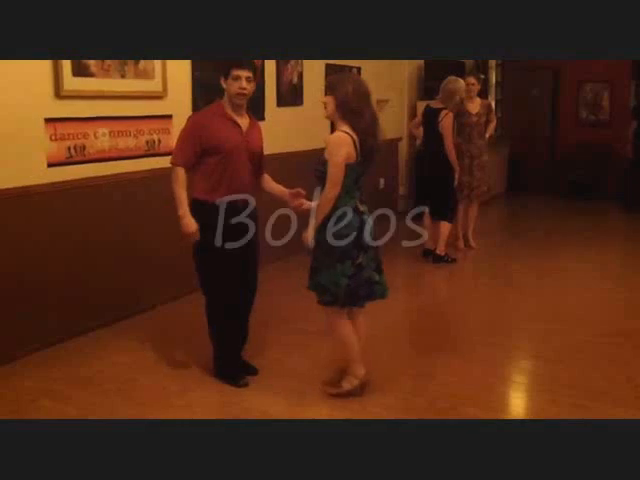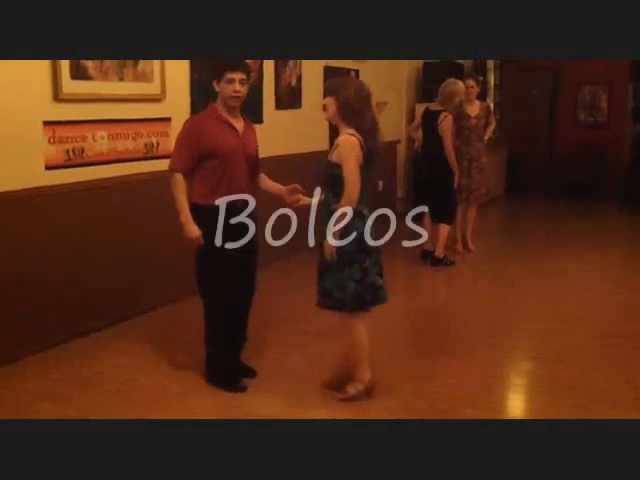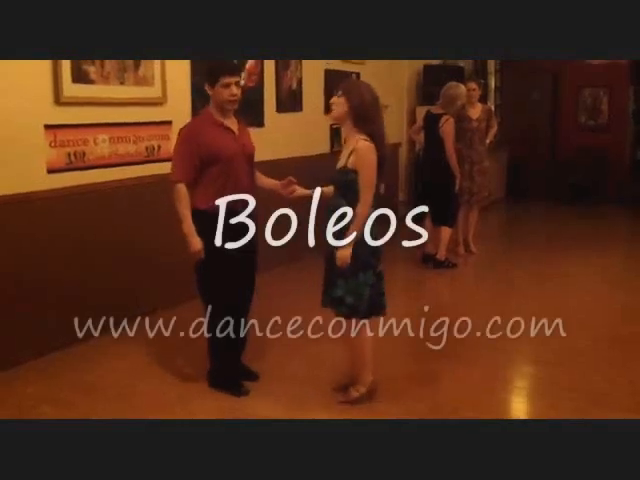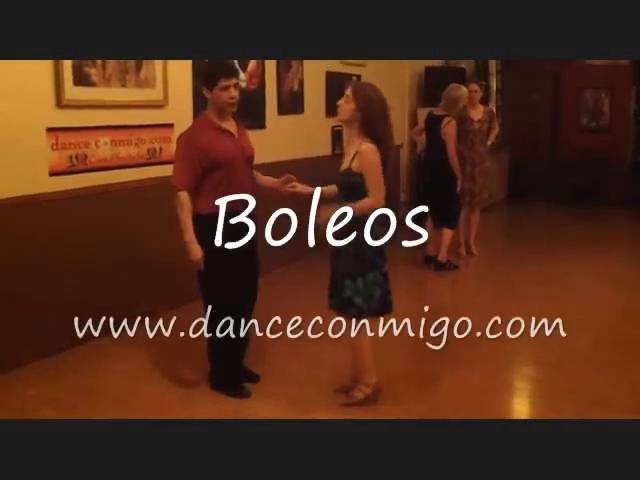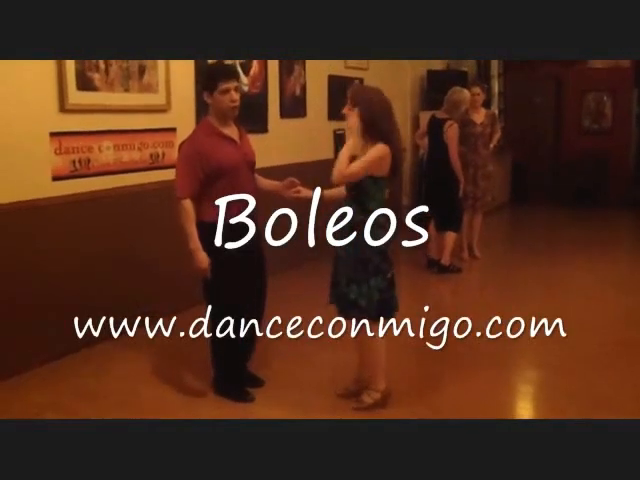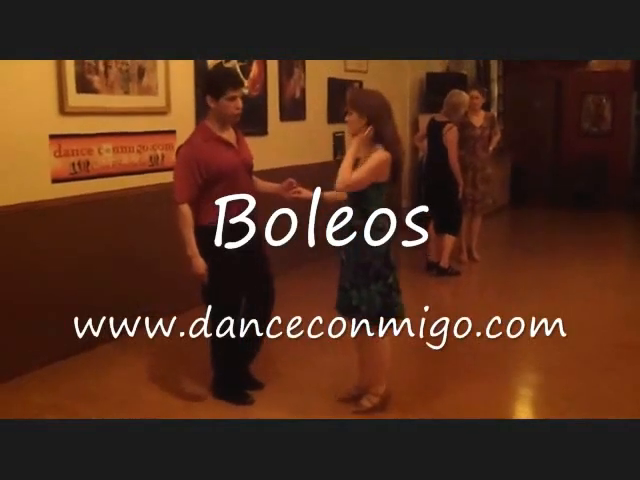
dt=0.3s
person 1, frame 1
left shoulder: (254, 127)
right shoulder: (203, 121)
right elbow: (180, 166)
left wrist: (284, 194)
right wrist: (185, 213)
left hip: (245, 214)
right hip: (211, 215)
left knee: (245, 290)
right knee: (220, 292)
left ankle: (236, 355)
right ankle: (224, 362)
person 1, frame 2
left shoulder: (249, 129)
right shoulder: (198, 125)
right elbow: (178, 172)
left wrist: (281, 190)
right wrist: (187, 219)
left hip: (243, 217)
right hip: (211, 219)
left knee: (243, 293)
right knee: (219, 295)
left ankle: (233, 358)
right ankle: (218, 368)
person 1, frame 3
left shoulder: (241, 129)
right shoulder: (194, 132)
right elbow: (180, 184)
left wrist: (276, 185)
right wrist: (190, 232)
left hip: (243, 220)
right hip: (213, 223)
left knee: (242, 297)
right knee: (220, 300)
left ankle: (235, 360)
right ankle: (220, 372)
person 1, frame 4
left shoulder: (239, 130)
right shoulder: (194, 137)
right elbow: (183, 191)
left wrist: (274, 183)
right wrist: (191, 240)
left hip: (244, 223)
right hip: (215, 227)
left knee: (245, 298)
right knee: (221, 302)
left ankle: (236, 362)
right ankle: (221, 373)
person 1, frame 5
left shoulder: (241, 134)
right shoulder: (196, 144)
right elbow: (186, 199)
left wrist: (277, 186)
right wrist: (196, 248)
left hip: (247, 228)
right hip: (218, 234)
left knee: (253, 301)
right knee: (225, 308)
left ankle: (239, 366)
right ankle: (225, 378)
person 1, frame 6
left shoulder: (238, 138)
right shoulder: (194, 148)
right elbow: (184, 204)
left wrist: (277, 188)
right wrist: (194, 253)
left hip: (247, 229)
right hip: (218, 236)
left knee: (262, 298)
right knee: (225, 310)
left ankle: (240, 366)
right ankle: (224, 381)
person 2, frame 1
left shoulder: (339, 139)
right shoulder: (359, 137)
left elbow: (332, 191)
left wrist: (311, 227)
right wrist: (314, 205)
left hip: (341, 228)
right hip: (356, 224)
left knee: (334, 307)
right knee: (353, 306)
left ankle: (356, 372)
right ankle: (352, 368)
person 2, frame 2
left shoulder: (346, 141)
right shoulder: (357, 138)
left elbow: (351, 193)
left wrist: (333, 235)
right wrist: (313, 201)
left hip: (347, 232)
right hip: (353, 229)
left knee: (350, 311)
right knee: (352, 310)
left ankle: (363, 377)
right ankle: (349, 370)
person 2, frame 3
left shoulder: (364, 147)
right shoulder: (350, 143)
left elbow: (366, 201)
left wrist: (349, 244)
right wrist: (309, 193)
left hip: (356, 238)
right hip: (344, 234)
left knee: (355, 314)
right knee: (351, 313)
left ankle: (365, 381)
right ankle: (357, 374)
person 2, frame 4
left shoulder: (368, 150)
right shoulder: (353, 144)
left elbow: (376, 200)
left wrist: (336, 212)
right wrist: (311, 190)
left hip: (362, 239)
right hip: (350, 236)
left knee: (358, 314)
right knee: (353, 313)
left ankle: (369, 382)
right ankle: (360, 376)
person 2, frame 5
left shoulder: (381, 150)
right shoulder: (365, 149)
left elbow: (340, 175)
left wrist: (353, 136)
right wrist: (313, 194)
left hip: (370, 241)
right hip: (354, 238)
left knee: (370, 318)
right knee: (357, 315)
left ankle: (378, 386)
right ankle: (364, 377)
person 2, frame 6
left shoulder: (381, 156)
right shoulder: (367, 154)
left elbow: (343, 184)
left wrist: (354, 146)
right wrist: (313, 195)
left hip: (372, 245)
right hip: (357, 242)
left knee: (374, 322)
right knee: (358, 319)
left ankle: (379, 389)
right ankle: (365, 382)
person 3, frame 1
left shoulder: (429, 107)
right shoulder: (447, 115)
left elbow: (414, 126)
right elbow: (448, 147)
right wrist: (456, 169)
left hip: (425, 162)
right hip: (440, 166)
left knee: (429, 205)
right knee: (448, 207)
left ankle: (429, 247)
right ankle: (440, 252)
person 3, frame 2
left shoulder: (428, 110)
right shoulder: (446, 117)
left elbow: (412, 129)
right elbow: (448, 149)
right wrist: (456, 171)
left hip: (424, 164)
right hip: (440, 168)
left knee: (430, 207)
right knee: (447, 210)
left ankle: (428, 249)
right ankle: (438, 255)
person 3, frame 3
left shoulder: (429, 113)
right shoulder: (448, 120)
left elbow: (414, 132)
right elbow: (449, 153)
right wrist: (457, 174)
left hip: (427, 167)
right hip: (442, 171)
left knee: (431, 210)
right knee: (449, 212)
left ankle: (428, 252)
right ankle: (440, 257)
person 3, frame 4
left shoulder: (431, 114)
right shoulder: (449, 122)
left elbow: (415, 133)
right elbow: (451, 154)
right wrist: (459, 176)
left hip: (429, 169)
right hip: (443, 173)
left knee: (433, 212)
right knee: (450, 214)
left ankle: (430, 253)
right ankle: (442, 259)
person 3, frame 5
left shoulder: (434, 118)
right shoulder: (452, 126)
left elbow: (418, 137)
right elbow: (453, 158)
right wrist: (461, 179)
left hip: (431, 173)
right hip: (446, 177)
left knee: (435, 215)
right knee: (454, 218)
left ankle: (433, 257)
right ankle: (445, 262)
person 3, frame 6
left shoulder: (433, 120)
right shoulder: (451, 129)
left elbow: (418, 139)
right elbow: (453, 161)
right wrist: (460, 182)
left hip: (430, 176)
right hip: (445, 180)
left knee: (435, 218)
right knee: (453, 221)
left ankle: (432, 259)
right ankle: (444, 264)
person 4, frame 1
left shoulder: (486, 105)
right shoulder: (458, 106)
left elbow: (493, 121)
left wrist: (487, 135)
left hip: (480, 153)
right hip: (462, 152)
left knee: (475, 195)
right knee: (461, 195)
left ankle: (469, 234)
right ankle: (460, 236)
person 4, frame 2
left shoulder: (485, 108)
right shoulder: (457, 108)
left elbow: (492, 124)
left wrist: (485, 138)
left hip: (478, 155)
right hip: (461, 155)
left knee: (474, 197)
right knee: (460, 197)
left ankle: (468, 237)
right ankle: (458, 238)
person 4, frame 3
left shoulder: (487, 110)
right shoulder: (459, 111)
left elbow: (493, 127)
left wrist: (487, 140)
left hip: (480, 158)
right hip: (462, 158)
left knee: (476, 200)
right knee: (462, 200)
left ankle: (470, 239)
right ankle: (460, 241)
person 4, frame 4
left shoulder: (488, 112)
right shoulder: (460, 113)
left elbow: (495, 129)
left wrist: (489, 142)
left hip: (481, 160)
right hip: (463, 160)
left knee: (477, 202)
right knee: (463, 202)
left ankle: (471, 241)
right ankle: (461, 243)
person 4, frame 5
left shoulder: (491, 115)
right shoulder: (462, 116)
left elbow: (497, 132)
left wrist: (491, 146)
left hip: (484, 163)
right hip: (466, 163)
left knee: (480, 205)
right knee: (466, 205)
left ankle: (474, 244)
right ankle: (464, 246)
person 4, frame 6
left shoulder: (490, 118)
right shoulder: (461, 119)
left elbow: (497, 134)
left wrist: (490, 148)
left hip: (483, 166)
right hip: (464, 166)
left knee: (479, 208)
right knee: (465, 207)
left ankle: (473, 247)
right ankle: (463, 248)
